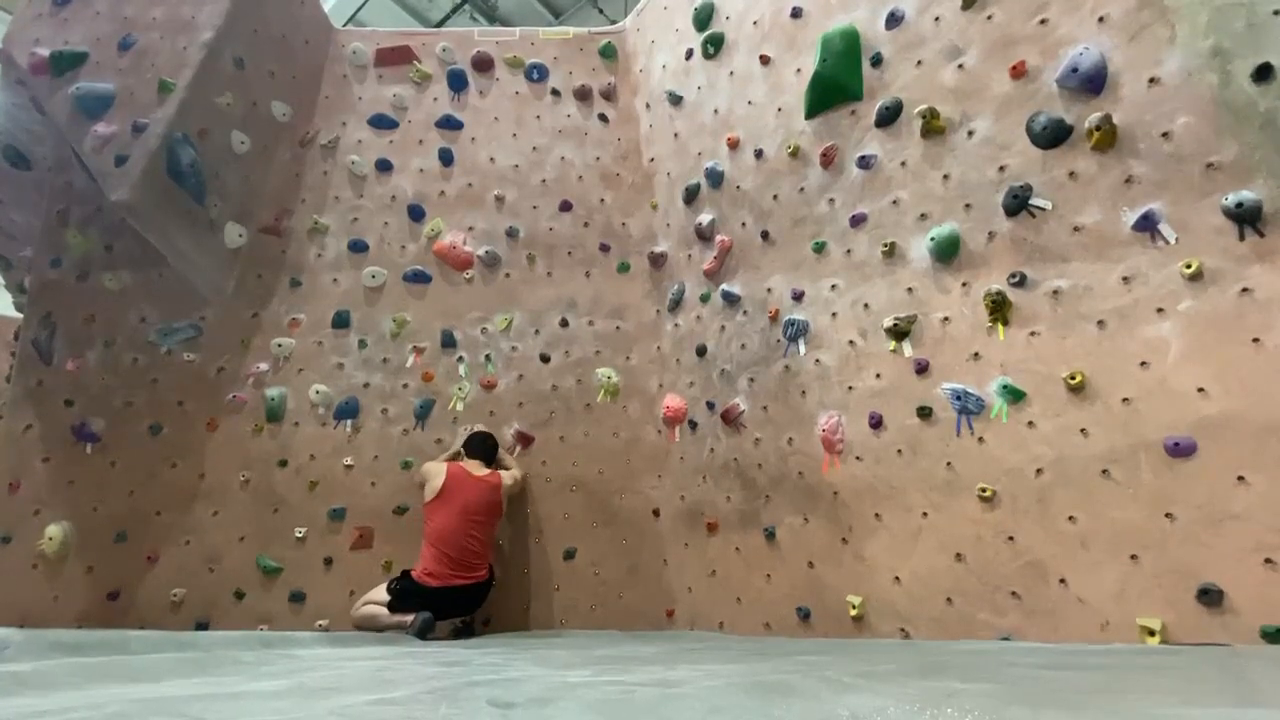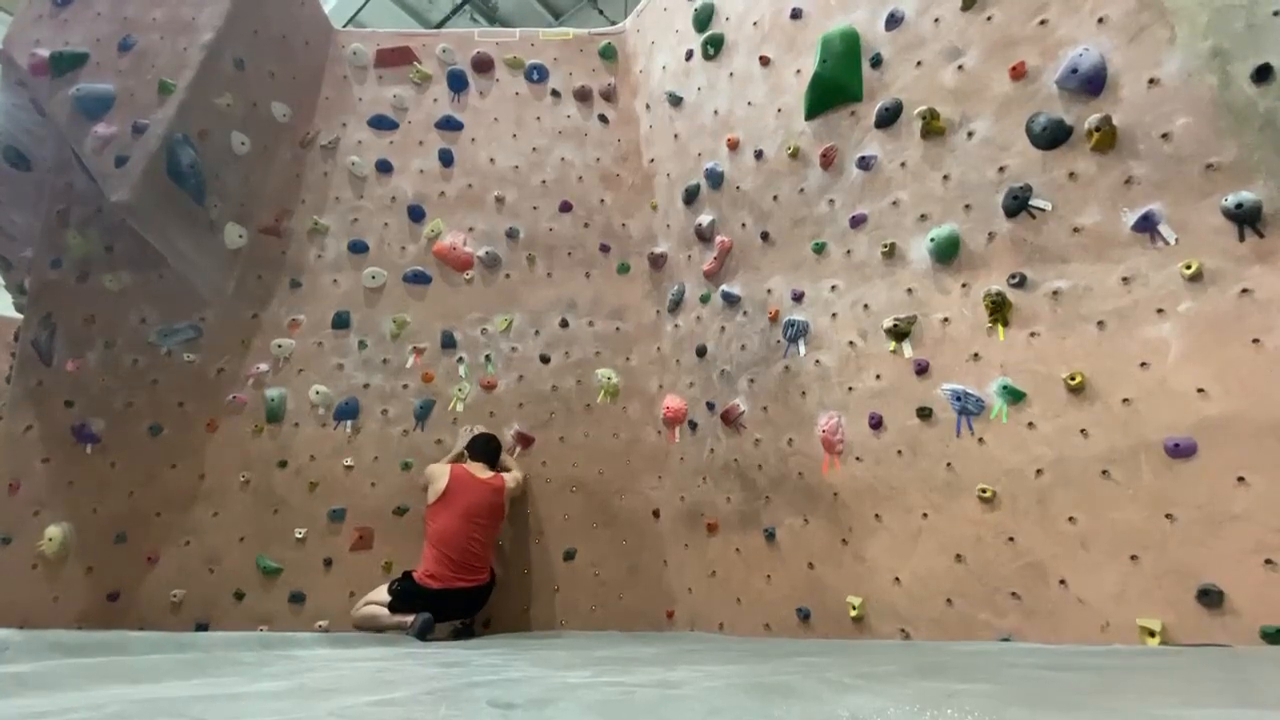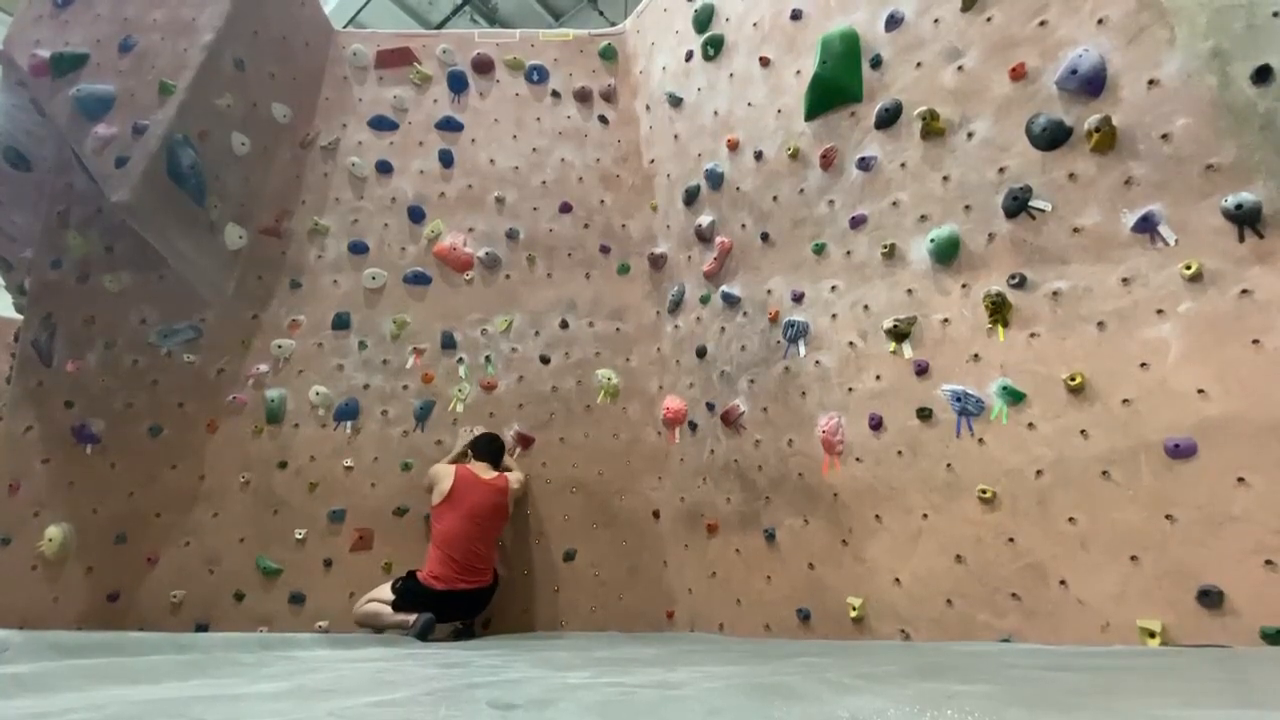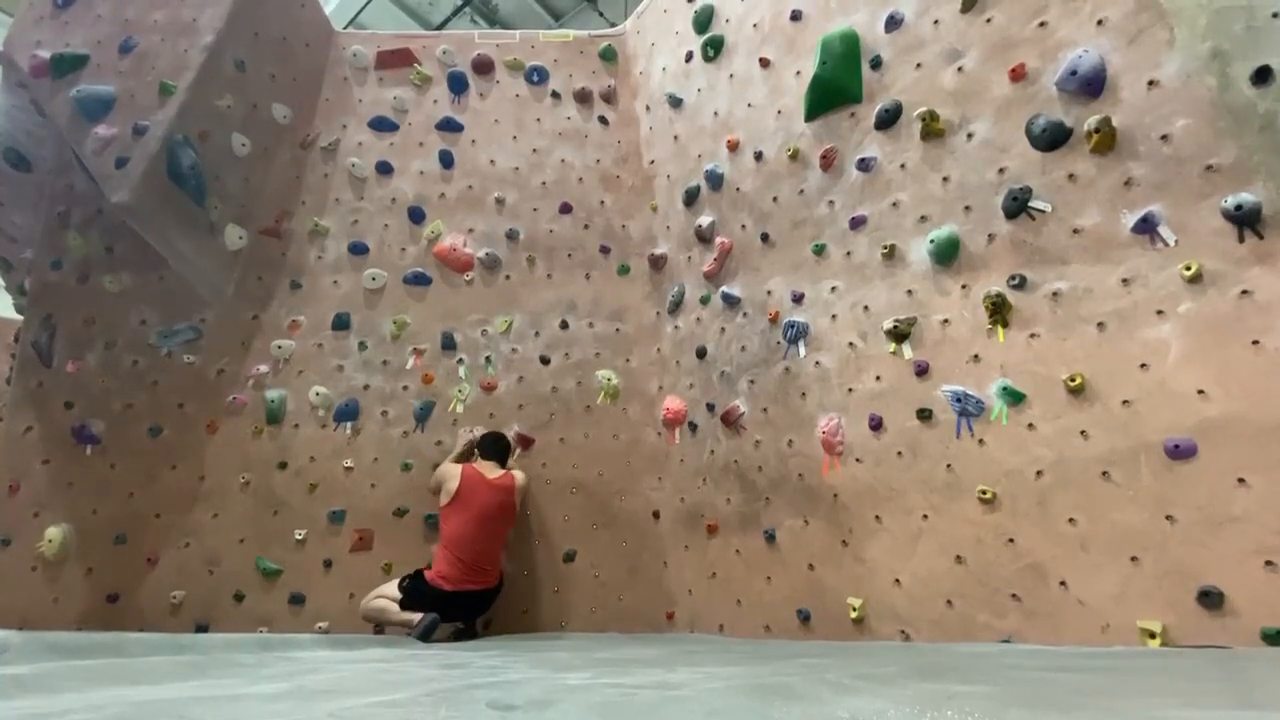
dt=0.2s
person 1, frame 1
left shoulder: (435, 471)
right shoulder: (502, 482)
right elbow: (516, 471)
left wrist: (456, 448)
right wrist: (490, 445)
left hip: (429, 589)
right hip: (475, 593)
left knee: (359, 613)
left ankle: (411, 619)
right ankle: (464, 621)
person 1, frame 2
left shoulder: (439, 473)
right shoulder: (506, 485)
left wrist: (458, 449)
right wrist: (490, 446)
left hip: (431, 591)
right hip: (476, 595)
left knee: (360, 613)
left ankle: (411, 620)
right ankle: (464, 622)
person 1, frame 3
left shoulder: (444, 474)
right shoulder: (511, 485)
left wrist: (458, 449)
right wrist: (492, 445)
left hip: (435, 592)
right hip: (479, 596)
left knee: (362, 611)
left ankle: (413, 619)
right ankle: (466, 623)
person 1, frame 4
left shoulder: (452, 473)
right shoulder: (517, 483)
left elbow: (434, 487)
left wrist: (459, 449)
right wrist: (496, 445)
left hip: (443, 591)
right hip: (485, 596)
left knee: (368, 606)
left ankle: (418, 618)
right ankle: (467, 623)
